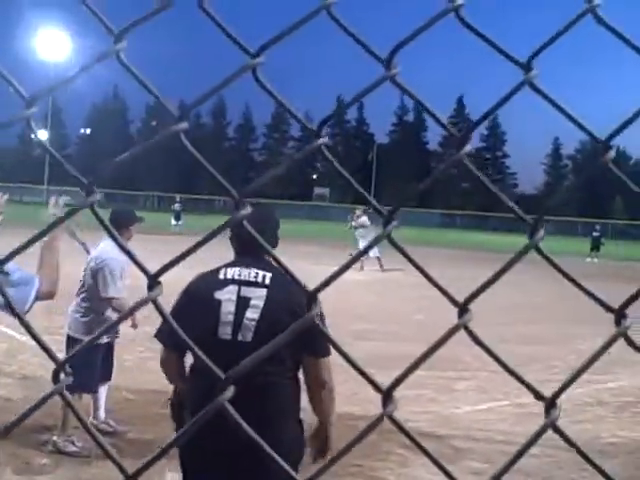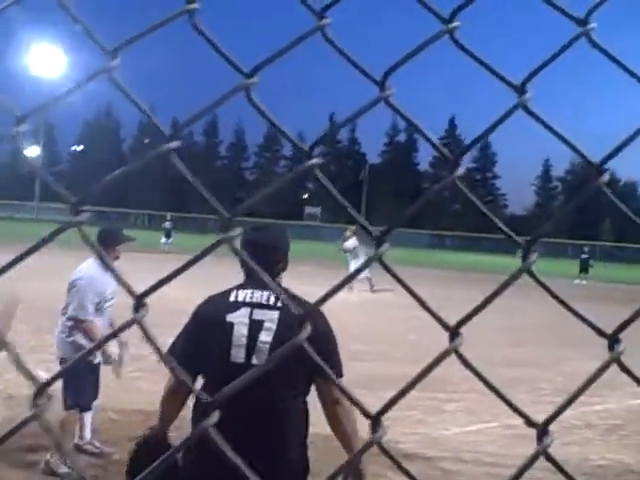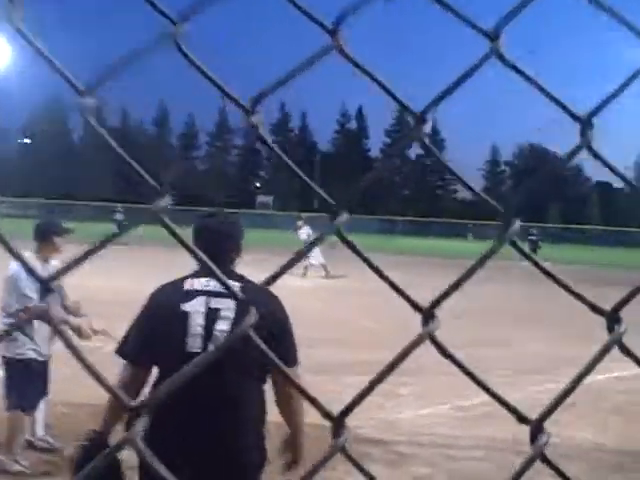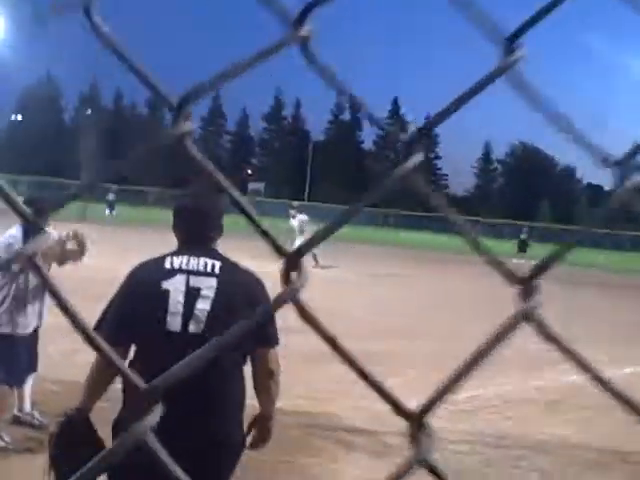
dt=0.3s
person 1, frame 1
left shoulder: (201, 286)
right shoulder: (297, 294)
left elbow: (169, 358)
right elbow: (320, 378)
left wrist: (185, 388)
right wrist: (325, 426)
left hip: (206, 429)
right hip: (272, 435)
person 1, frame 2
left shoulder: (211, 309)
right shoulder: (308, 317)
left elbow: (179, 384)
right elbow: (334, 397)
left wrist: (161, 429)
right wrist: (354, 453)
left hip: (211, 453)
right hip: (279, 458)
person 1, frame 3
left shoulder: (164, 298)
right shoulder: (264, 303)
left elbow: (131, 378)
right elbow: (287, 385)
left wrist: (103, 430)
right wrist: (296, 434)
left hip: (168, 443)
right hip: (236, 448)
person 1, frame 4
left shoulder: (144, 276)
right shoulder: (246, 285)
right elbow: (267, 365)
left wrist: (84, 407)
right wrist: (267, 413)
right hip: (214, 429)
person 2, frame 1
left shoulder: (111, 250)
right shoulder: (110, 257)
right elbow: (113, 299)
left wrist: (125, 313)
right wrist: (132, 314)
left hip: (103, 326)
right hip: (87, 327)
left knee: (102, 375)
right knee: (79, 383)
left ankle: (99, 418)
right ankle: (62, 436)
person 2, frame 2
left shoulder: (105, 272)
right shoulder: (88, 277)
right elbow: (82, 320)
left wrist: (106, 341)
right wrist: (105, 346)
left hip: (91, 347)
right hip: (76, 347)
left knee: (88, 397)
right knee: (76, 403)
left ankle: (84, 439)
right ankle: (55, 457)
person 2, frame 3
left shoulder: (52, 266)
right shoulder: (21, 270)
left elbow: (61, 301)
right elbow: (34, 310)
left wrist: (76, 314)
right wrist: (71, 324)
left hip: (40, 344)
left knee: (38, 393)
right knee: (22, 402)
left ankle: (37, 435)
person 2, frame 4
left shoulder: (46, 236)
right elbow: (33, 263)
right wrist: (59, 243)
left hip: (31, 316)
left knee: (27, 368)
left ankle: (24, 410)
